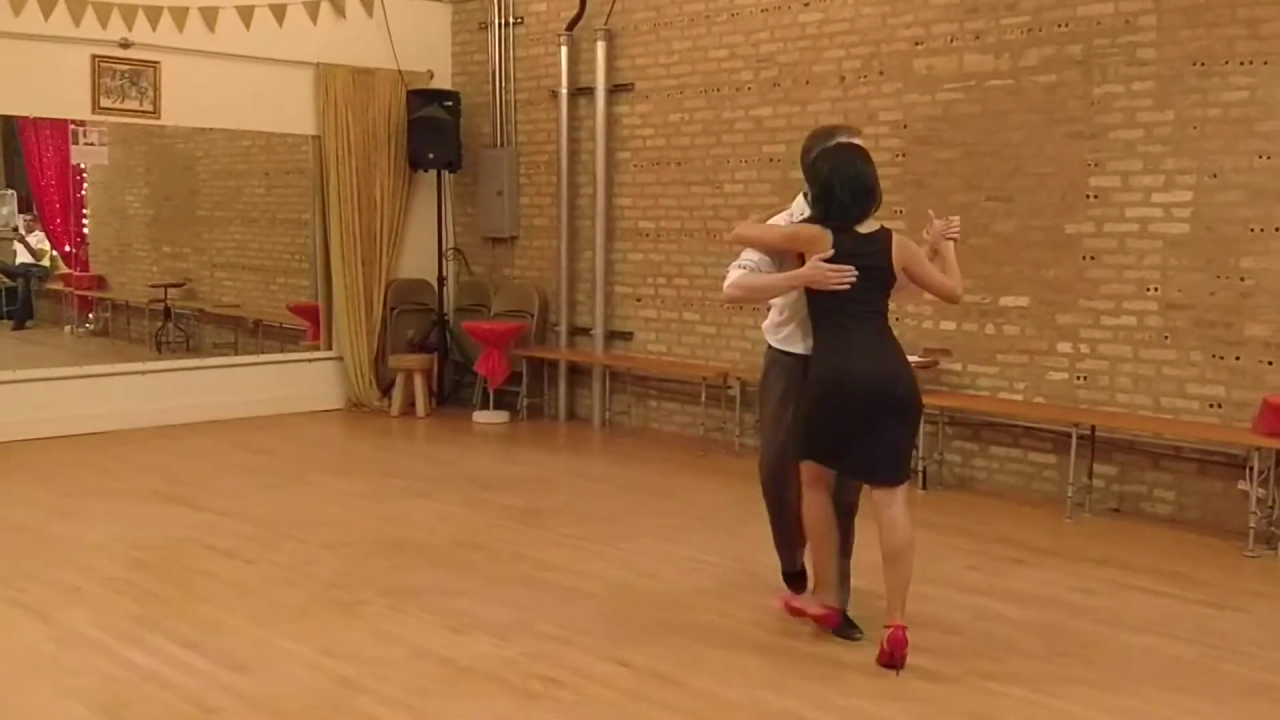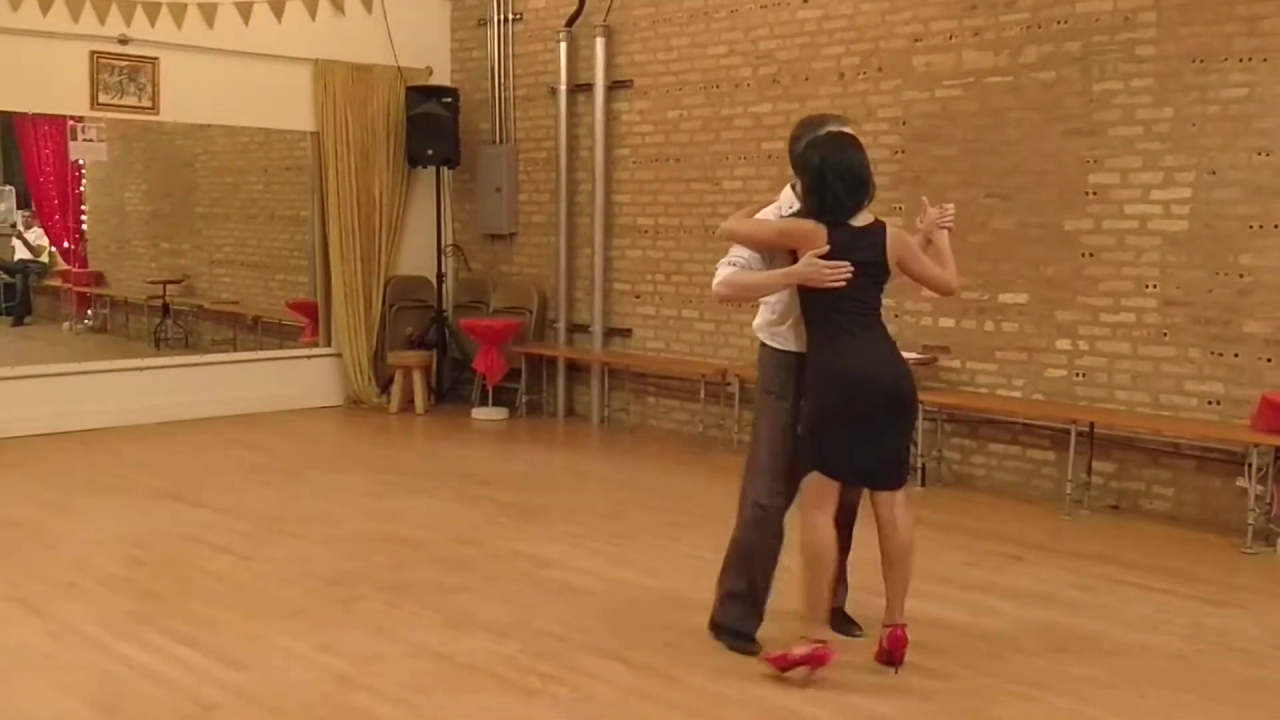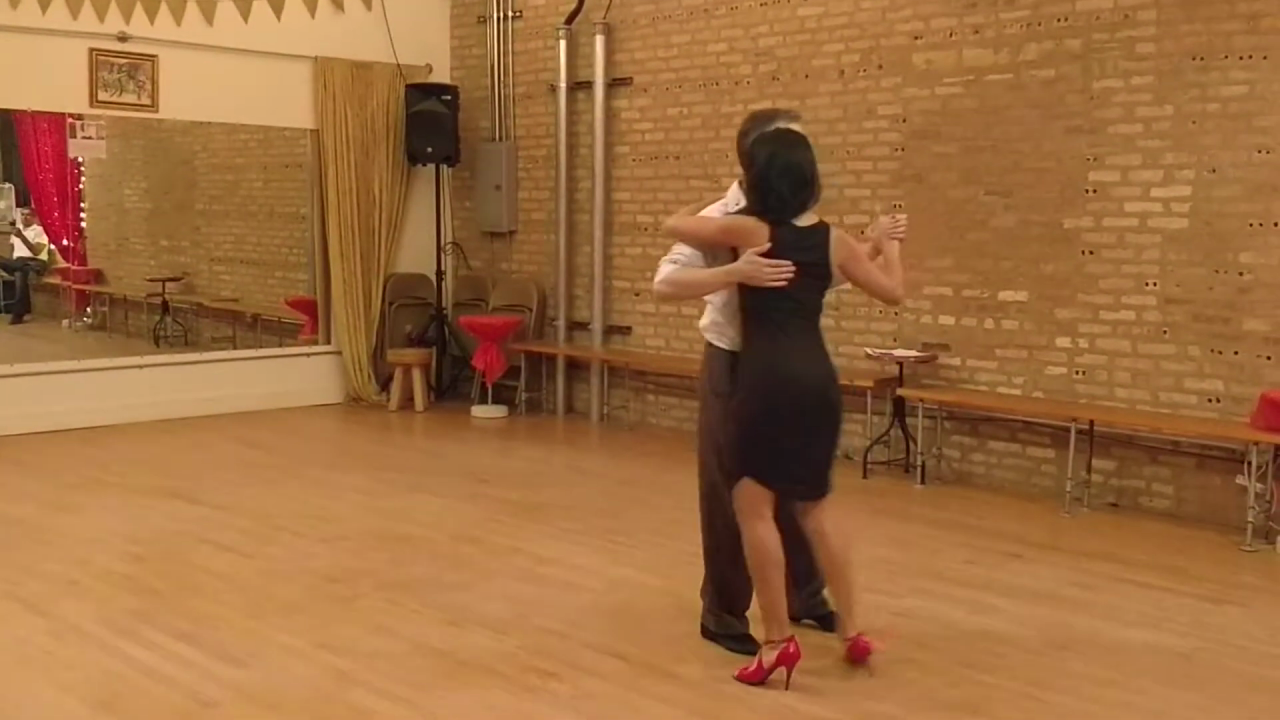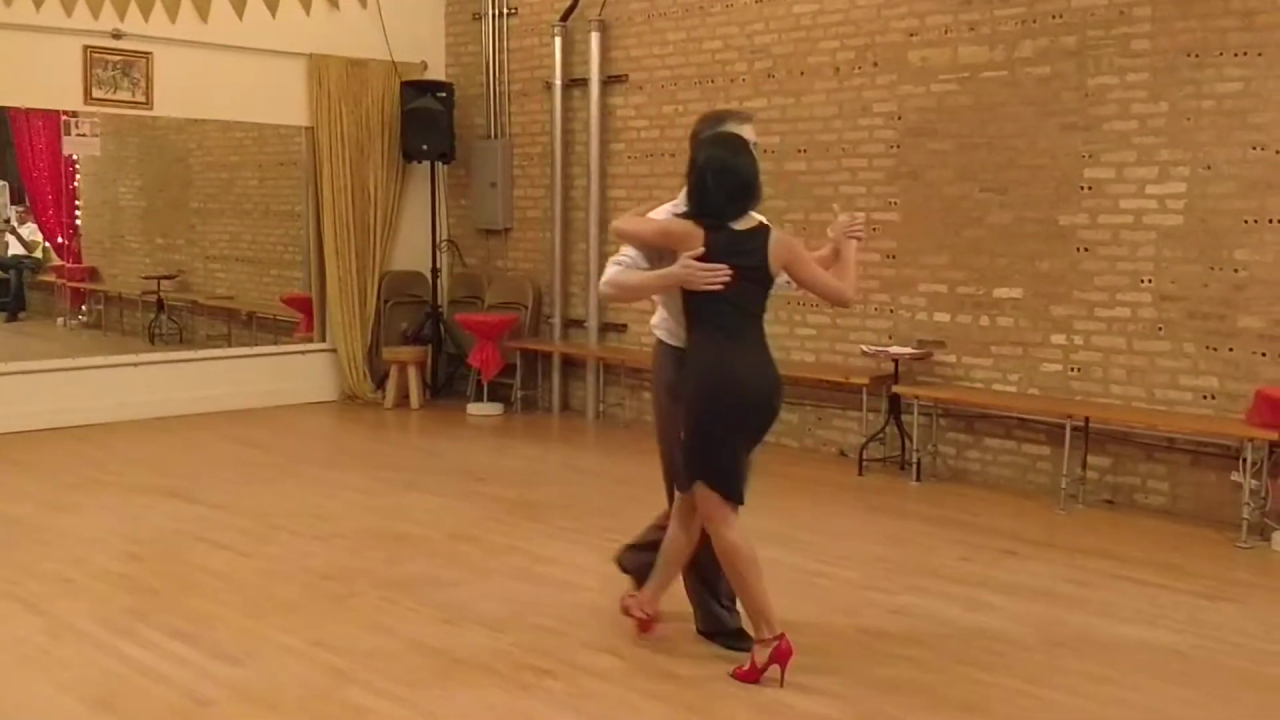
dt=0.4s
person 1, frame 1
left shoulder: (813, 237)
right shoulder: (895, 245)
left elbow: (740, 233)
right elbow: (952, 290)
left wrist: (772, 224)
right wrist: (945, 243)
left hip: (836, 375)
right hip: (891, 375)
left knee: (816, 483)
right knee: (891, 498)
left ankle: (824, 597)
right ankle: (895, 626)
person 1, frame 2
left shoulder: (806, 233)
right shoulder: (889, 237)
left elbow: (729, 229)
right elbow: (947, 283)
left wrist: (753, 215)
right wrist: (938, 233)
left hip: (838, 377)
right hip: (889, 374)
left knee: (817, 502)
right knee: (890, 500)
left ankle: (815, 636)
right ankle: (895, 626)
person 1, frame 3
left shoulder: (748, 230)
right shoulder: (833, 239)
left elbow: (674, 225)
right elbow: (892, 291)
left wrist: (704, 213)
right wrist: (889, 242)
left hip: (769, 380)
right hip: (819, 381)
left knee: (754, 508)
right knee: (813, 508)
left ankle: (778, 641)
right ankle: (852, 630)
person 1, frame 4
left shoulder: (687, 234)
right shoulder: (775, 242)
left elbow: (620, 226)
right elbow: (842, 293)
left wrist: (653, 217)
right wrist: (846, 245)
left hip: (716, 383)
right hip: (760, 381)
left knee: (718, 511)
right knee: (694, 494)
left ankle: (771, 638)
right ankle: (647, 600)
person 2, frame 1
right shoulder: (784, 229)
right elbow: (735, 289)
right wrist: (801, 277)
right hip: (792, 367)
left knee: (843, 487)
right knee: (780, 475)
left ankle: (832, 599)
right ankle: (792, 559)
person 2, frame 2
right shoulder: (774, 224)
right elbow: (724, 286)
right wrist: (796, 274)
right hip: (787, 367)
left knee: (843, 491)
right knee: (769, 494)
left ankle: (828, 598)
right ankle: (733, 612)
person 2, frame 3
right shoulder: (722, 221)
right elbow: (663, 284)
right wrist: (732, 272)
right hip: (735, 368)
right knee: (729, 494)
left ankle: (805, 597)
right ankle: (723, 615)
person 2, frame 4
left shoulder: (752, 225)
right shoulder: (669, 222)
left elbow: (794, 272)
right elbow: (611, 285)
left wrist: (834, 246)
right wrist: (673, 276)
right hip: (682, 364)
left ankle: (645, 558)
right ankle: (716, 615)
